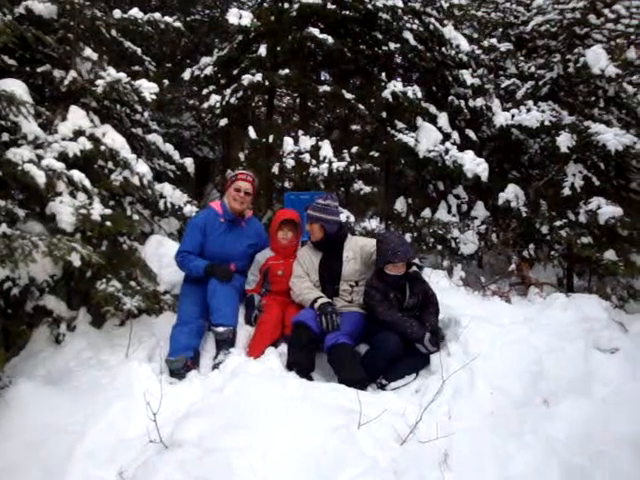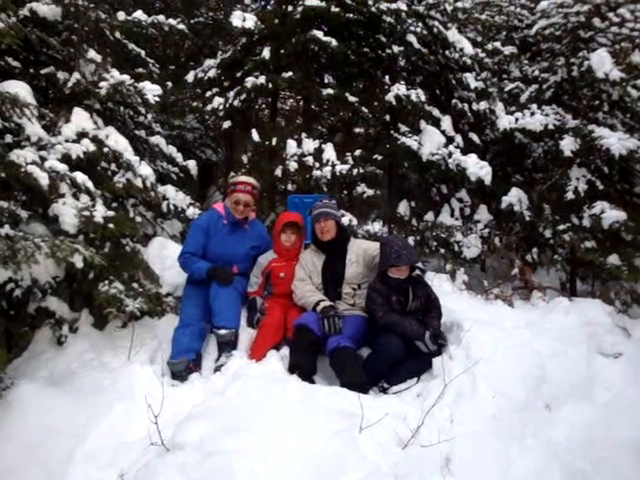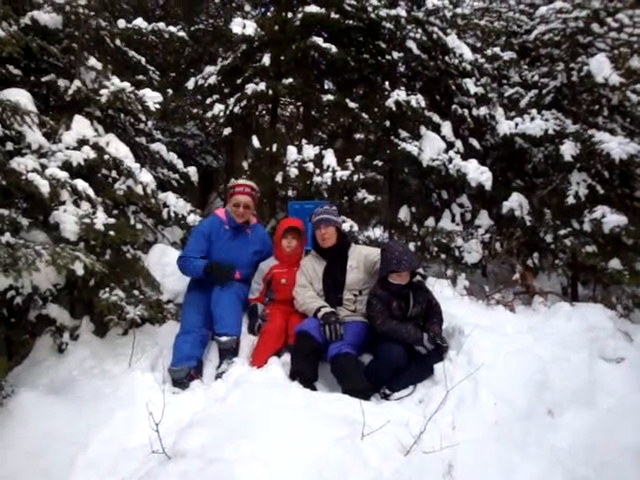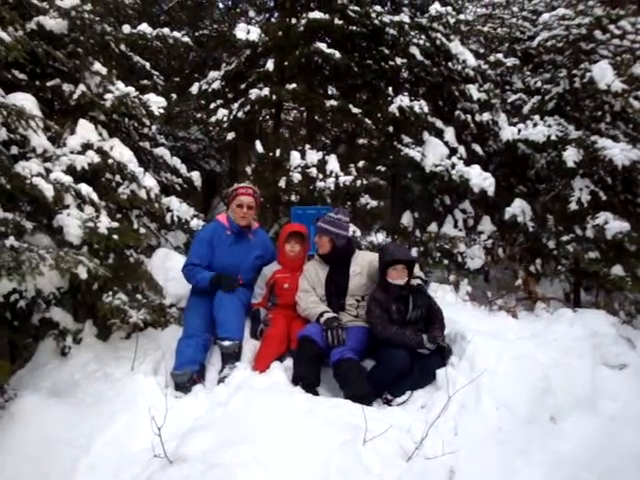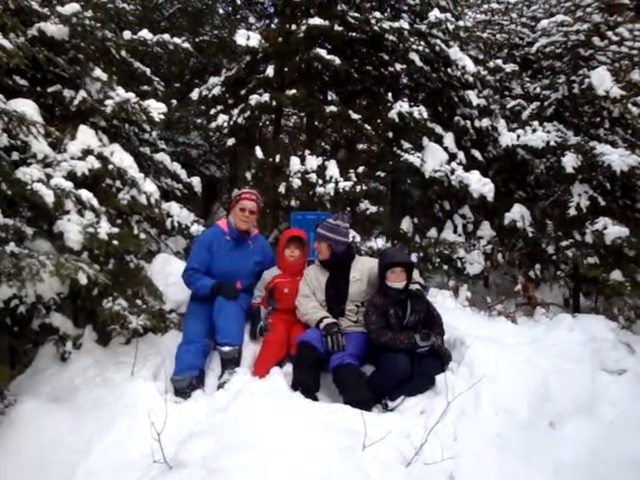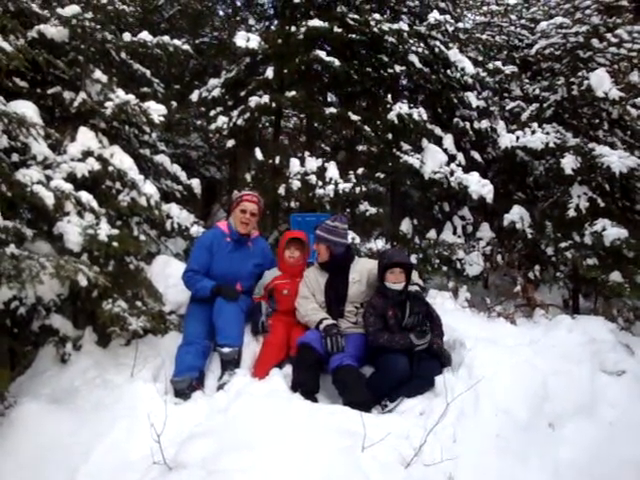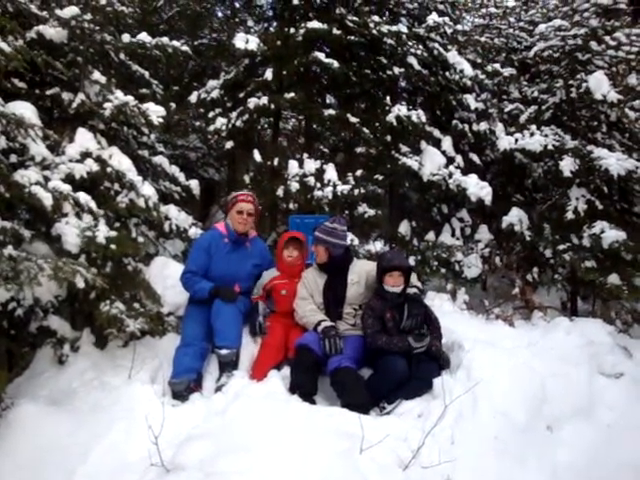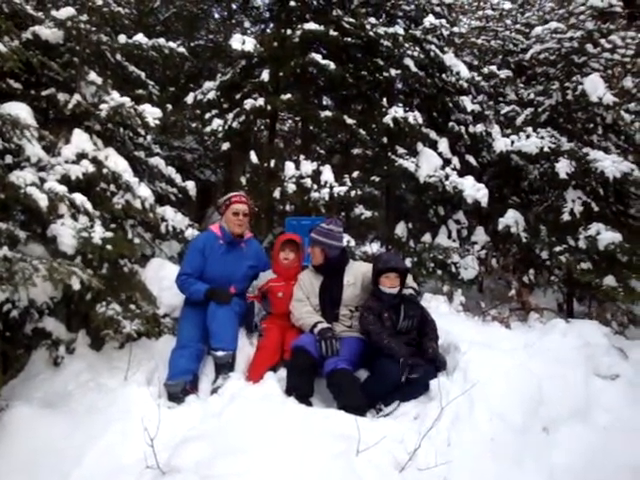
dt=0.5s
person 1, frame 1
left shoulder: (255, 227)
right shoulder: (204, 219)
right elbow: (183, 257)
right wrist: (210, 268)
left hip: (233, 282)
right hip: (200, 280)
left knee: (219, 283)
right knee: (190, 317)
left ankle: (224, 340)
right ankle: (181, 363)
person 1, frame 2
left shoulder: (258, 230)
right shoulder: (206, 220)
right elbow: (187, 258)
right wrist: (211, 270)
left hip: (236, 284)
right hip: (202, 281)
left knee: (223, 286)
right knee: (192, 319)
left ankle: (227, 342)
right ankle: (183, 365)
person 1, frame 3
left shoulder: (259, 235)
right shoulder: (209, 226)
right elbow: (185, 261)
right wrist: (209, 267)
left hip: (237, 289)
right hip: (204, 287)
left knee: (225, 291)
right knee: (193, 326)
left ankle: (228, 350)
right ankle: (184, 372)
person 1, frame 4
left shoulder: (262, 239)
right shoulder: (210, 231)
right elbow: (191, 270)
right wrist: (216, 279)
left hip: (240, 296)
right hip: (206, 293)
left knee: (227, 297)
right knee: (196, 331)
left ankle: (230, 355)
right ankle: (186, 376)
person 1, frame 5
left shoulder: (261, 245)
right shoulder: (210, 237)
right elbow: (191, 275)
right wrist: (216, 287)
left hip: (239, 301)
right hip: (206, 298)
left knee: (226, 304)
right knee: (195, 336)
left ankle: (230, 361)
right ankle: (186, 382)
person 1, frame 6
left shoulder: (261, 247)
right shoulder: (210, 238)
right elbow: (190, 276)
right wrist: (216, 288)
left hip: (238, 302)
right hip: (206, 300)
left knee: (226, 305)
right knee: (195, 338)
left ankle: (230, 363)
right ankle: (185, 383)
person 1, frame 7
left shoulder: (259, 247)
right shoulder: (209, 239)
right elbow: (189, 277)
right wrist: (214, 290)
left hip: (237, 303)
right hip: (204, 301)
left knee: (225, 307)
right knee: (193, 339)
left ankle: (228, 365)
right ankle: (183, 385)
person 1, frame 8
left shoulder: (254, 248)
right shoulder: (203, 241)
right elbow: (184, 280)
right wrist: (209, 292)
left hip: (234, 306)
right hip: (200, 303)
left knee: (221, 309)
right knee: (189, 342)
left ankle: (224, 367)
right ankle: (179, 386)
person 2, frame 1
left shoulder: (358, 246)
right shoulder: (305, 253)
right elbow: (299, 285)
right wrist: (321, 303)
left hip: (352, 311)
right hip: (321, 313)
left knee: (336, 340)
right knee: (304, 321)
left ankle: (354, 387)
right ankle: (297, 377)
person 2, frame 2
left shoulder: (361, 249)
right shoulder: (307, 256)
right elbow: (301, 288)
right wrist: (323, 306)
left hip: (354, 313)
right hip: (323, 316)
left knee: (339, 343)
right knee: (307, 323)
left ankle: (356, 391)
right ankle: (299, 379)
person 2, frame 3
left shoulder: (362, 255)
right shoulder: (308, 262)
right elbow: (302, 294)
right wrist: (324, 313)
left hip: (355, 320)
right hip: (324, 321)
left knee: (340, 350)
right knee: (307, 330)
left ankle: (357, 397)
right ankle: (301, 386)
person 2, frame 4
left shoulder: (365, 260)
right shoulder: (311, 267)
right elbow: (306, 299)
right wrist: (326, 318)
left hip: (357, 325)
right hip: (324, 326)
left knee: (342, 356)
right knee: (311, 333)
left ankle: (359, 402)
right ankle: (304, 391)
person 2, frame 5
left shoulder: (365, 266)
right shoulder: (312, 272)
right elbow: (306, 304)
right wrist: (326, 323)
left hip: (357, 330)
right hip: (326, 332)
left knee: (342, 361)
right knee: (309, 341)
left ankle: (360, 408)
right ankle: (303, 397)
person 2, frame 6
left shoulder: (365, 268)
right shoulder: (311, 274)
right elbow: (305, 306)
right wrist: (326, 325)
left hip: (356, 332)
right hip: (326, 334)
left knee: (341, 363)
right knee: (309, 342)
left ankle: (359, 408)
right ankle: (302, 398)
person 2, frame 7
left shoulder: (364, 269)
right shoulder: (310, 275)
right elbow: (303, 307)
right wrist: (324, 326)
left hip: (355, 335)
right hip: (324, 335)
left knee: (339, 364)
right knee: (307, 344)
left ankle: (357, 410)
right ankle: (301, 399)
person 2, frame 8
left shoulder: (359, 271)
right shoulder: (306, 277)
right elbow: (300, 309)
left wrist: (408, 290)
right wrist: (321, 328)
left hip: (351, 335)
right hip: (320, 336)
left knee: (336, 366)
right knee: (303, 346)
left ankle: (353, 412)
right ankle: (297, 401)
person 3, frame 1
left shoulder: (414, 277)
right shoulder: (374, 285)
left elbow: (431, 302)
right elbow: (388, 316)
left wrist: (428, 327)
right wrist: (419, 335)
left hip: (413, 329)
right hip: (384, 330)
left knee: (435, 338)
right knee: (391, 345)
left ankle: (389, 376)
person 3, frame 2
left shoulder: (418, 281)
right shoulder: (377, 288)
left elbow: (433, 306)
right elbow: (385, 319)
left wrist: (431, 330)
right wrist: (418, 333)
left hip: (415, 334)
right hip: (388, 334)
left knee: (434, 345)
right knee: (393, 348)
left ankle: (391, 380)
person 3, frame 3
left shoulder: (418, 287)
right shoulder: (378, 294)
left elbow: (434, 312)
right elbow: (383, 325)
left wrist: (432, 334)
right wrist: (417, 337)
left hip: (418, 339)
right hip: (389, 341)
left knee: (435, 352)
right knee: (396, 355)
left ankle: (392, 386)
person 3, frame 4
left shoulder: (418, 291)
right shoulder: (378, 298)
left elbow: (436, 316)
right elbow: (383, 330)
left wrist: (434, 337)
right wrist: (418, 340)
left hip: (419, 345)
right hip: (391, 346)
left knee: (435, 359)
right knee: (399, 360)
left ankle: (393, 392)
person 3, frame 5
left shoulder: (417, 296)
right shoulder: (377, 302)
left elbow: (435, 321)
right elbow: (378, 336)
left wrist: (436, 342)
right wrist: (413, 340)
left hip: (417, 350)
right hip: (389, 351)
left knee: (434, 365)
right knee: (400, 365)
left ankle: (392, 397)
person 3, frame 6
left shoulder: (416, 298)
right shoulder: (376, 303)
left elbow: (435, 323)
right elbow: (376, 337)
left wrist: (436, 345)
right wrist: (409, 339)
left hip: (416, 351)
right hip: (389, 353)
left knee: (433, 367)
right knee: (399, 367)
left ankle: (391, 398)
person 3, frame 7
left shoulder: (415, 301)
right shoulder: (374, 306)
left elbow: (433, 326)
right elbow: (374, 340)
left wrist: (435, 348)
right wrist: (408, 342)
left hip: (414, 355)
right hip: (387, 355)
left knee: (431, 369)
right knee: (398, 369)
left ankle: (388, 400)
person 3, frame 8
left shoulder: (411, 302)
right shoulder: (371, 307)
left elbow: (429, 328)
right elbow: (381, 338)
left wrist: (432, 351)
right wrist: (402, 357)
left hip: (412, 354)
right hip: (384, 356)
left knee: (428, 371)
right knee: (394, 372)
left ankle: (386, 401)
person 4, frame 1
right shoulder: (264, 257)
right elbow: (252, 284)
right wrist: (251, 306)
left hip: (294, 300)
right hip: (272, 298)
left knee: (293, 317)
right knee: (272, 316)
right ankle: (255, 356)
person 4, frame 2
right shoulder: (266, 259)
right elbow: (255, 287)
right wrist: (253, 309)
left hip: (297, 303)
right hip: (274, 301)
left knee: (295, 320)
right knee: (274, 319)
right ankle: (257, 359)
person 4, frame 3
right shoulder: (268, 266)
right elbow: (256, 293)
right wrist: (254, 315)
left hip: (298, 309)
right hip: (275, 307)
left knee: (297, 327)
right knee: (275, 326)
right ankle: (258, 365)
person 4, frame 4
right shoulder: (271, 270)
right elbow: (259, 297)
right wrist: (257, 319)
left hip: (301, 313)
right hip: (279, 311)
left knee: (299, 333)
right knee: (276, 332)
right ankle: (260, 370)
person 4, frame 5
right shoulder: (271, 275)
right elbow: (259, 298)
right wrist: (257, 318)
right hip: (279, 316)
left knee: (299, 338)
right knee: (276, 338)
right ankle: (260, 375)
person 4, frame 6
right shoulder: (272, 275)
right elbow: (259, 295)
right wrist: (259, 315)
right hip: (279, 317)
left knee: (299, 339)
right knee: (276, 339)
right ankle: (259, 376)
person 4, frame 7
right shoulder: (271, 276)
right elbow: (258, 296)
right wrist: (258, 315)
right hip: (278, 318)
left knee: (297, 341)
right knee: (274, 341)
right ankle: (257, 377)
person 4, frame 8
right shoulder: (267, 277)
right elbow: (253, 295)
right hip: (274, 321)
left knee: (293, 344)
right knee: (270, 343)
right ankle: (254, 380)
